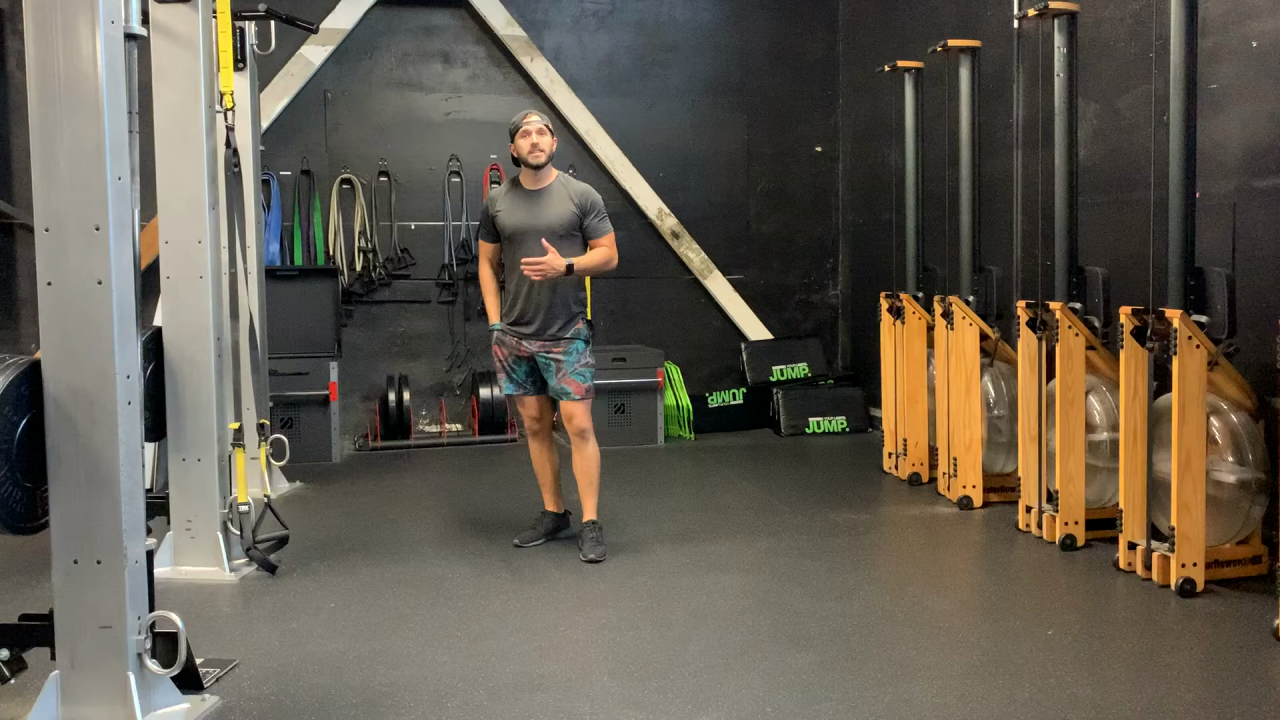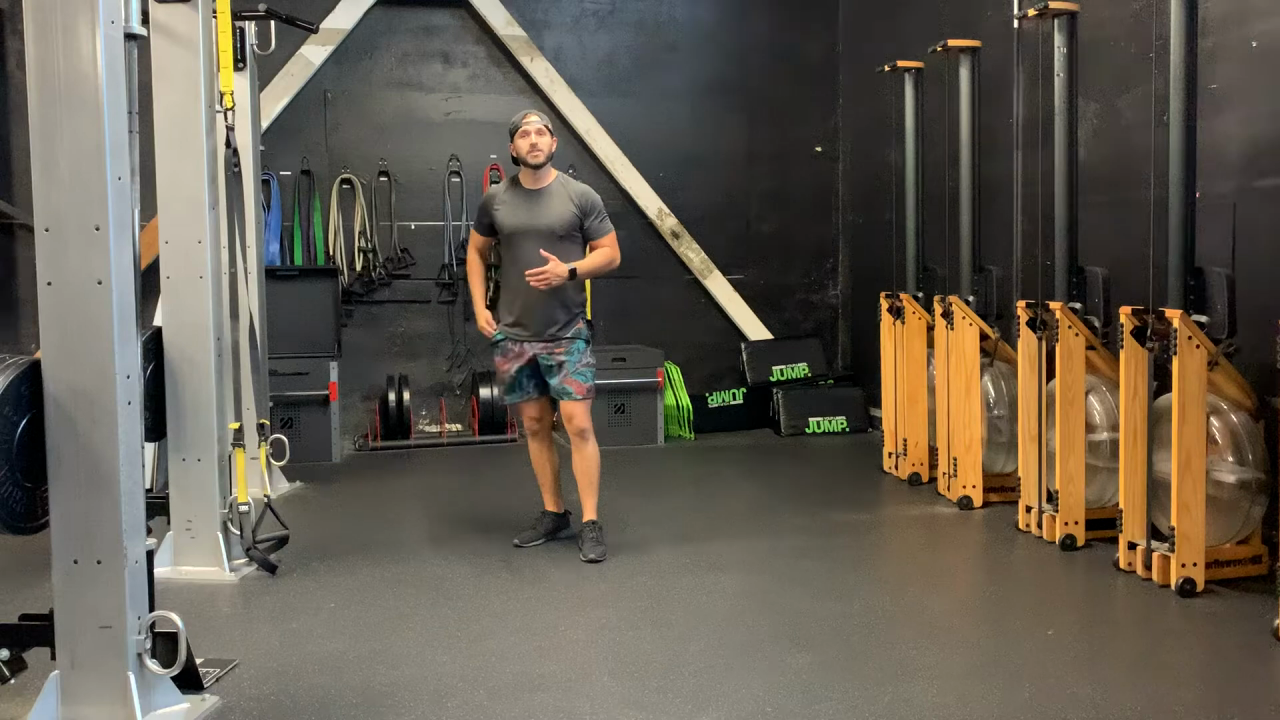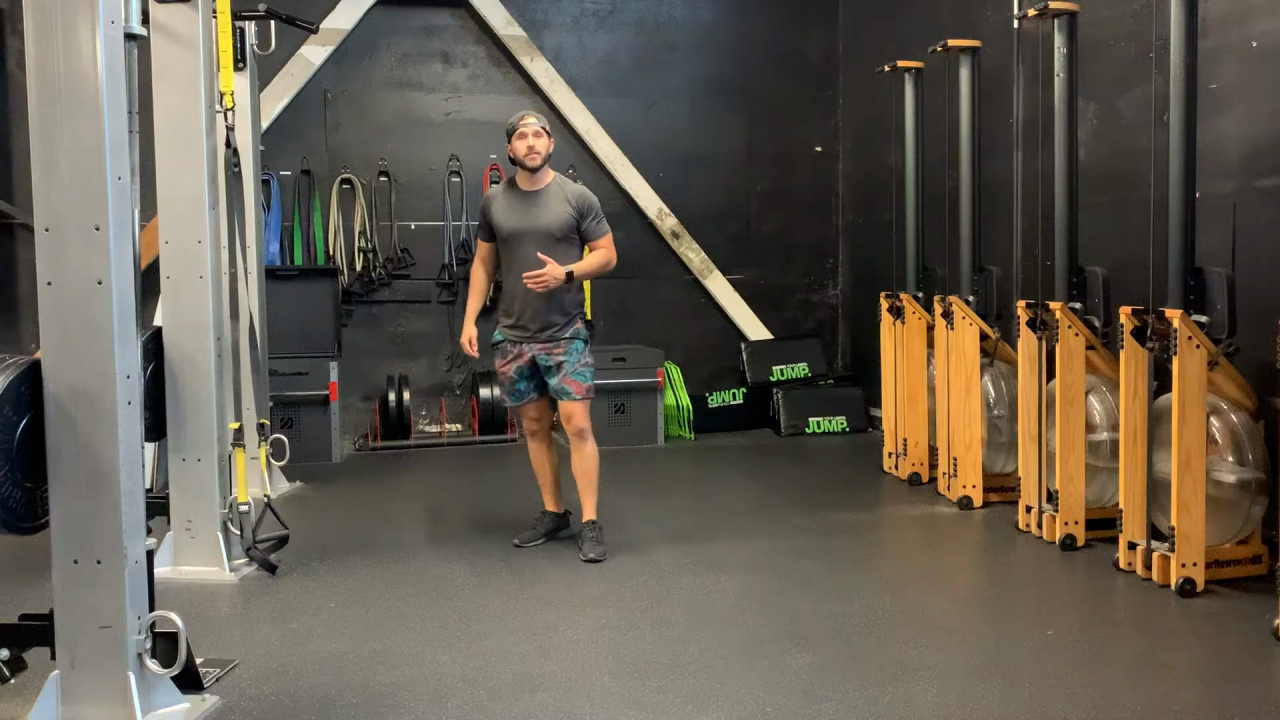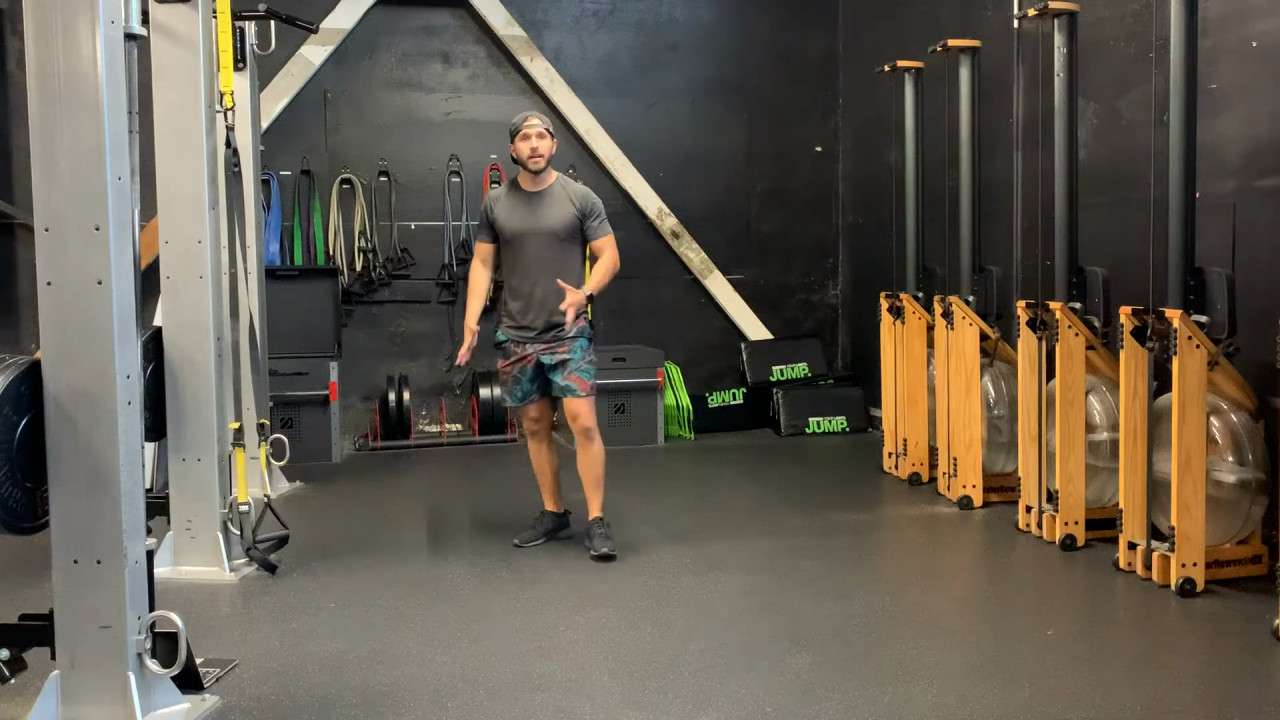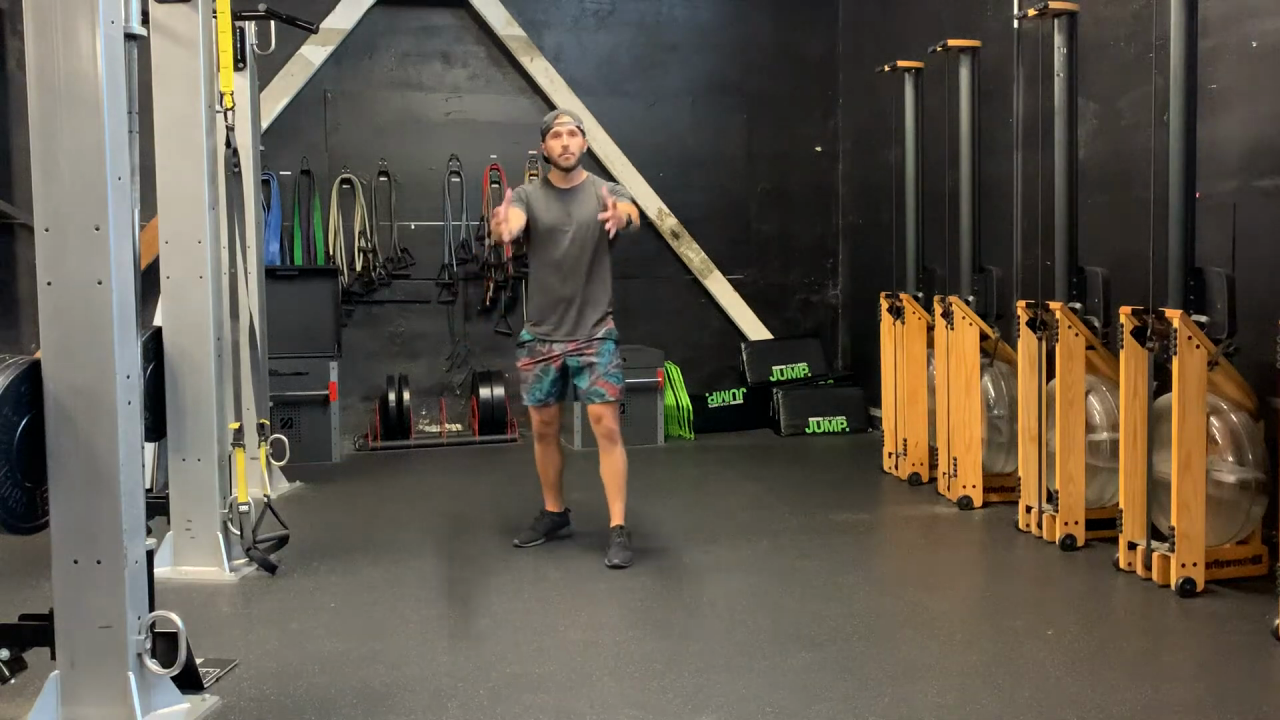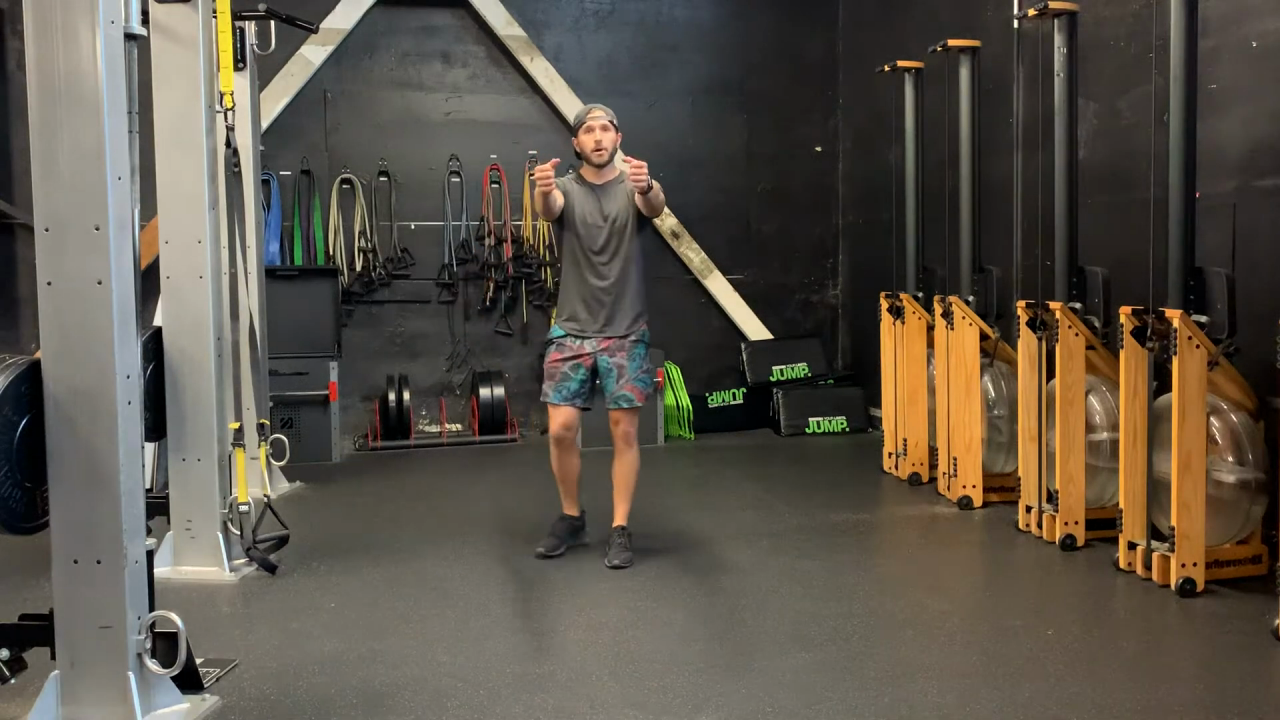
dt=0.4s
person 1, frame 1
left shoulder: (581, 195)
right shoulder: (496, 201)
left elbow: (608, 255)
right elbow: (488, 262)
left wrist: (566, 266)
right wrist: (495, 321)
left hip: (566, 333)
right hip: (516, 335)
left knee: (577, 424)
right knee: (534, 425)
left ankle: (590, 523)
right ankle: (553, 514)
person 1, frame 2
left shoulder: (580, 196)
right shoulder: (495, 199)
left elbow: (610, 254)
right elbow: (476, 252)
left wrist: (569, 271)
right wrist: (480, 308)
left hip: (566, 333)
right hip: (513, 335)
left knee: (578, 425)
right knee: (535, 426)
left ankle: (591, 523)
right ankle: (553, 514)
person 1, frame 3
left shoulder: (578, 197)
right shoulder: (494, 201)
left elbow: (607, 255)
right elbow: (484, 263)
left wrist: (565, 273)
right wrist: (469, 320)
left hip: (565, 333)
right hip: (513, 335)
left knee: (577, 424)
right knee: (535, 426)
left ankle: (590, 524)
right ankle: (553, 513)
person 1, frame 4
left shoulder: (580, 198)
right shoulder: (495, 203)
left elbow: (609, 256)
right elbow: (482, 264)
left wrist: (584, 294)
right wrist: (471, 321)
left hip: (568, 334)
right hip: (516, 336)
left knee: (583, 423)
right knee: (535, 427)
left ankle: (597, 521)
right ankle: (554, 515)
person 1, frame 5
left shoulder: (606, 191)
right shoulder: (527, 196)
left elbow: (631, 214)
right elbow: (511, 224)
left wrist: (622, 215)
right wrist: (500, 225)
left hip: (594, 333)
right hip: (540, 335)
left knee: (606, 428)
right knee: (544, 429)
left ankle: (618, 529)
right ankle: (554, 514)
person 1, frame 6
left shoulder: (636, 187)
right shoulder: (564, 189)
left elbow: (657, 206)
right elbow: (546, 209)
left wrist: (647, 185)
right wrist: (542, 189)
left hip: (626, 333)
right hip: (571, 331)
left knee: (624, 432)
right knee: (562, 429)
left ankle: (619, 529)
right ankle: (569, 517)
